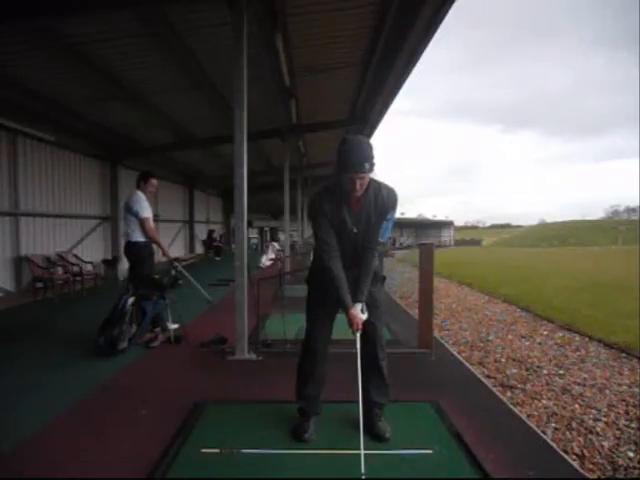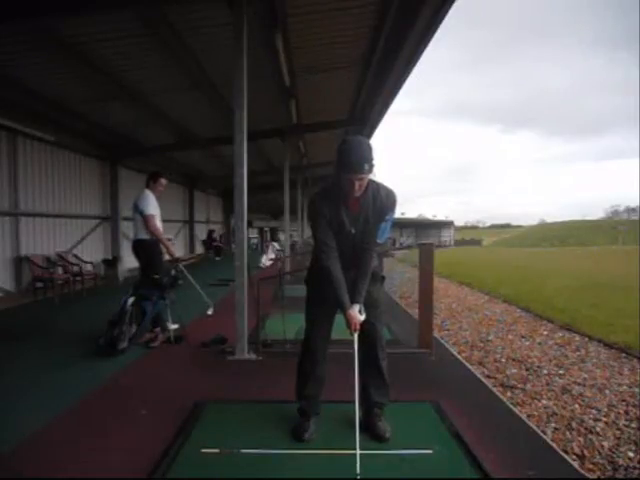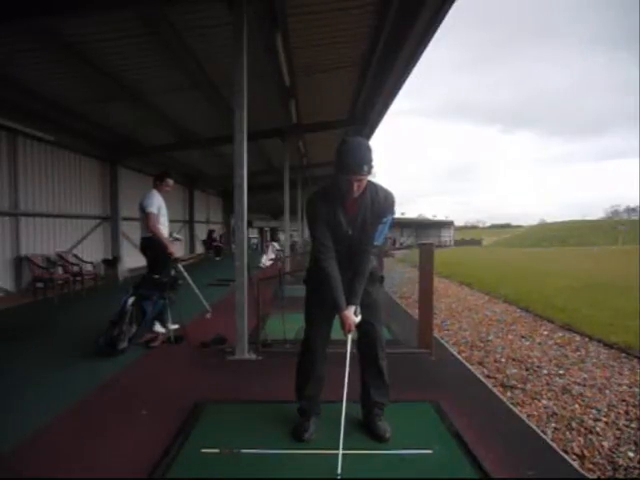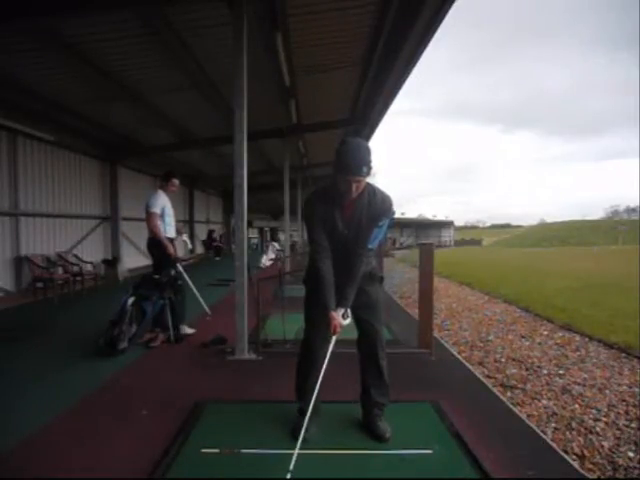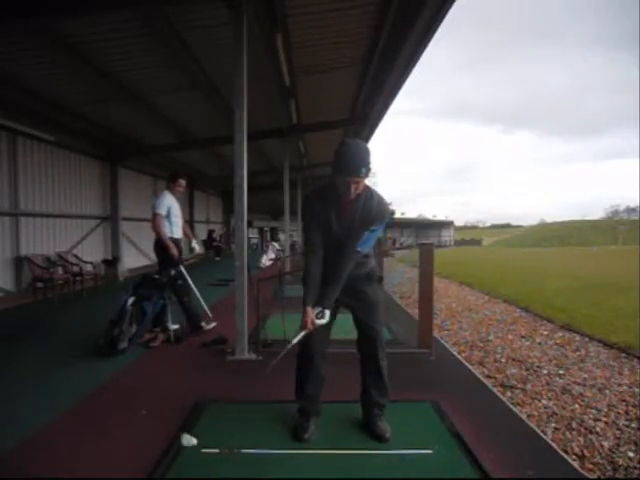
dt=1s
person 1, frame 1
left shoulder: (386, 197)
right shoulder: (322, 201)
left elbow: (371, 250)
right elbow: (329, 255)
left wrist: (360, 299)
right wrist: (347, 305)
left hip: (366, 276)
right hip: (327, 276)
left knee: (374, 342)
right knee: (315, 342)
left ankle: (374, 411)
right ankle: (308, 412)
person 1, frame 2
left shoulder: (384, 198)
right shoulder: (321, 202)
left elbow: (368, 251)
right elbow: (328, 255)
left wrist: (358, 300)
right wrist: (345, 305)
left hip: (365, 275)
right hip: (326, 276)
left knee: (374, 341)
right knee: (315, 342)
left ankle: (374, 412)
right ankle: (308, 412)
person 1, frame 3
left shoulder: (383, 200)
right shoulder: (319, 202)
left elbow: (366, 253)
right elbow: (325, 256)
left wrist: (354, 301)
right wrist: (341, 306)
left hip: (364, 276)
right hip: (324, 276)
left knee: (373, 341)
right knee: (314, 342)
left ankle: (374, 412)
right ankle: (308, 412)
person 1, frame 4
left shoulder: (381, 203)
right shoulder: (316, 202)
left elbow: (362, 255)
right elbow: (321, 256)
left wrist: (345, 303)
right wrist: (330, 308)
left hip: (363, 278)
right hip: (323, 278)
left knee: (374, 343)
right knee: (314, 344)
left ankle: (374, 412)
right ankle: (307, 411)
person 1, frame 5
left shoulder: (377, 207)
right shoulder: (315, 201)
left elbow: (350, 256)
right elbow: (313, 253)
left wrist: (325, 303)
right wrist: (308, 302)
left hip: (361, 278)
right hip: (322, 277)
left knee: (373, 343)
right knee: (312, 344)
left ankle: (374, 412)
right ankle: (308, 412)
person 2, frame 1
left shoulder: (132, 199)
right shoulder: (140, 200)
right elbow: (148, 230)
right wrist: (163, 247)
left hip: (133, 245)
right hip: (140, 247)
left knee: (140, 286)
right knee: (145, 287)
person 2, frame 2
left shoulder: (147, 198)
right shoulder: (147, 197)
right elbow: (151, 226)
left wrist: (163, 241)
right wrist: (167, 245)
left hip: (145, 244)
right hip: (147, 245)
left knee: (149, 285)
right knee: (154, 286)
left ankle: (157, 327)
right ankle: (159, 328)
person 2, frame 3
left shoulder: (157, 198)
right shoulder: (152, 197)
right elbow: (151, 225)
left wrist: (168, 238)
right wrist: (167, 244)
left hip: (156, 243)
right hip: (155, 243)
left ankle: (160, 322)
right ankle: (156, 323)
person 2, frame 4
left shoulder: (164, 199)
right shoulder: (157, 198)
right elbow: (152, 224)
left wrist: (181, 233)
right wrist: (167, 244)
left hip: (164, 244)
right hip: (161, 244)
right knee: (175, 285)
left ankle: (160, 325)
right ankle: (176, 325)
person 2, frame 5
left shoulder: (173, 201)
right shoulder: (164, 199)
left elbow: (181, 223)
right elbow: (156, 225)
left wrist: (191, 239)
right wrist: (170, 245)
left hip: (173, 244)
right hip: (167, 245)
left knee: (166, 285)
right knee: (179, 285)
right ankle: (195, 323)
